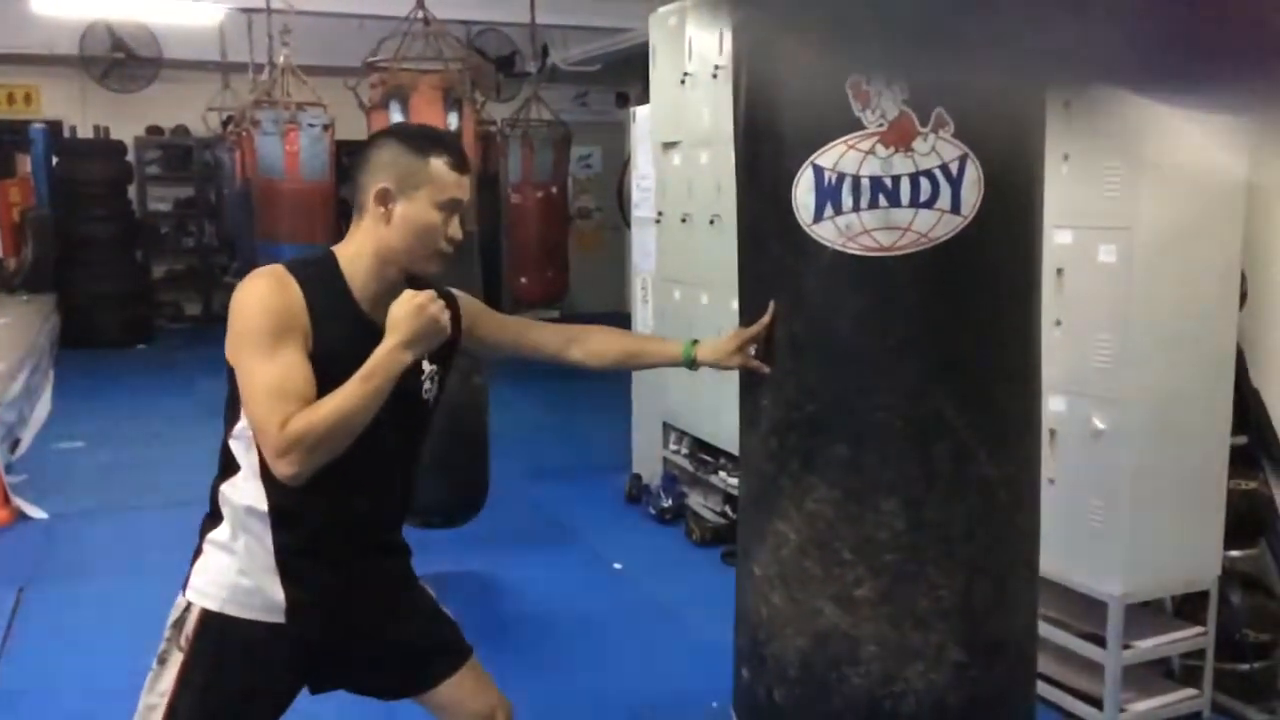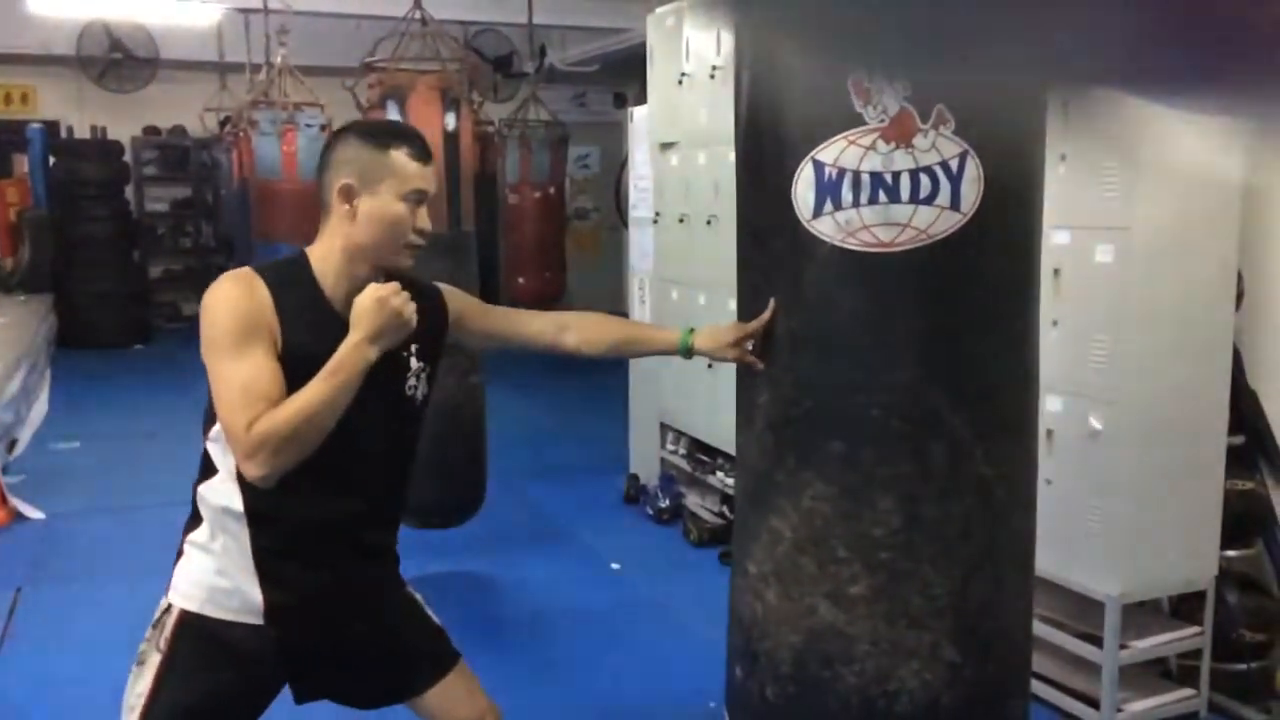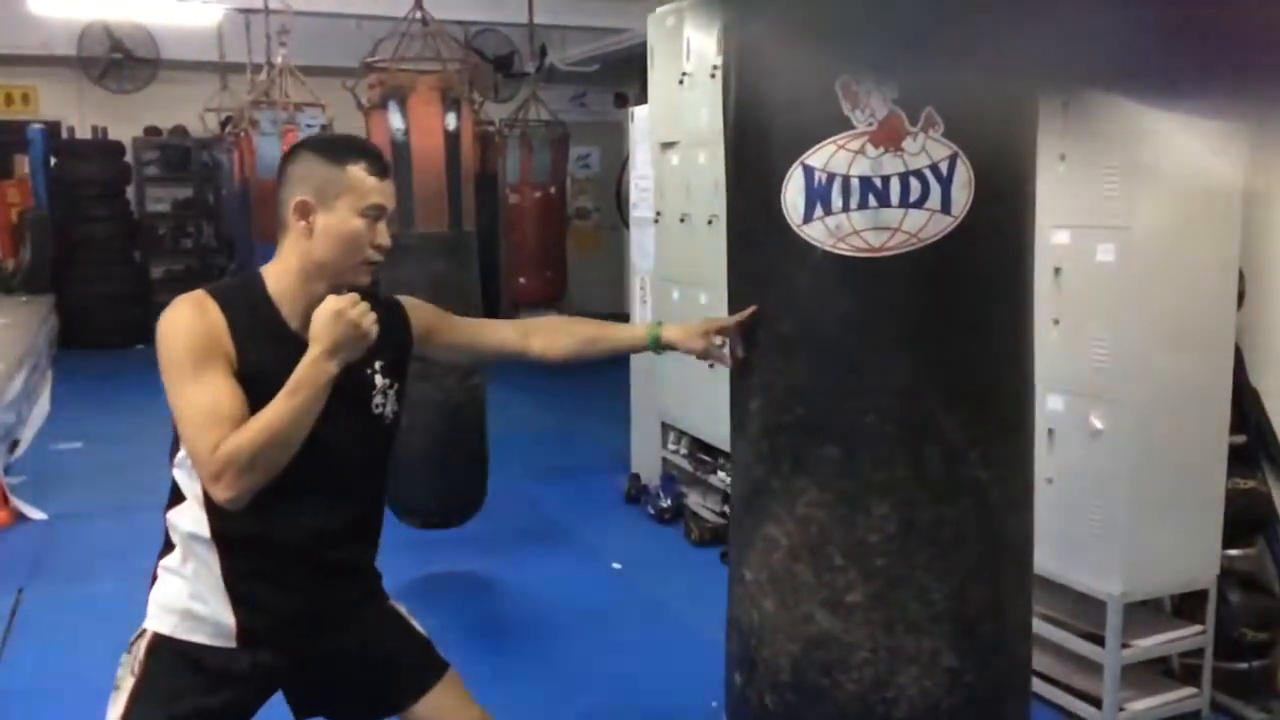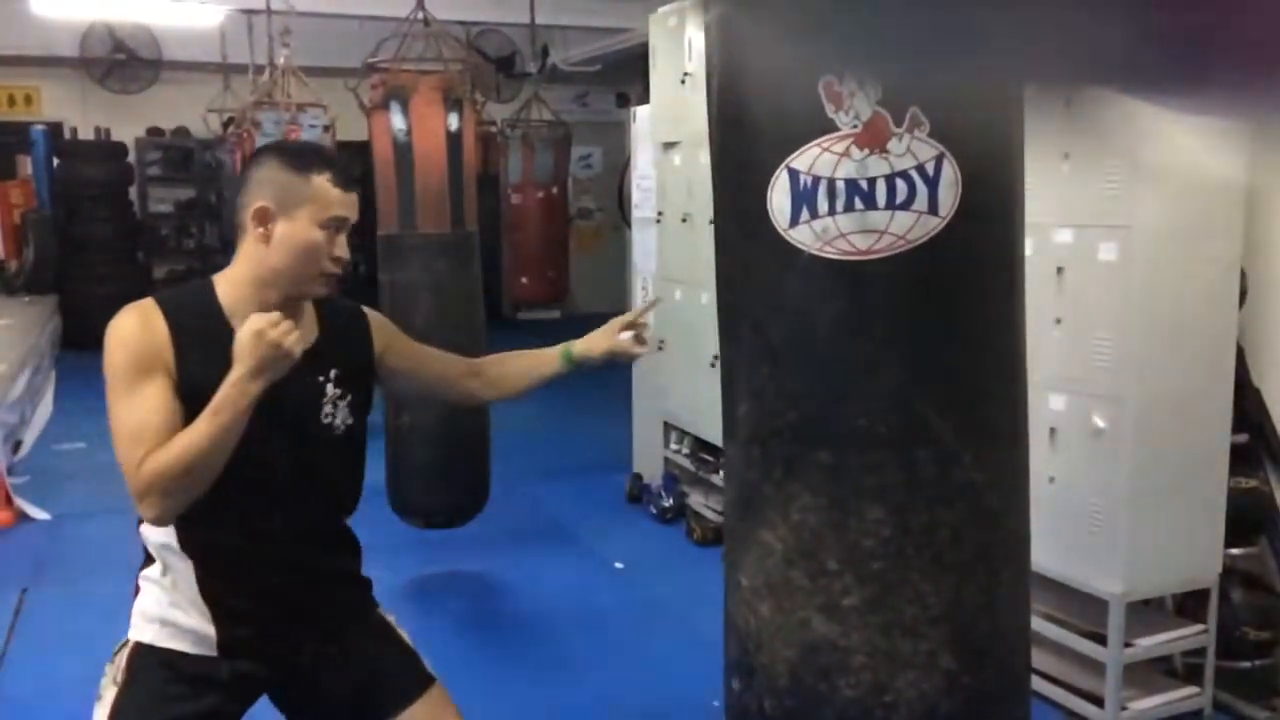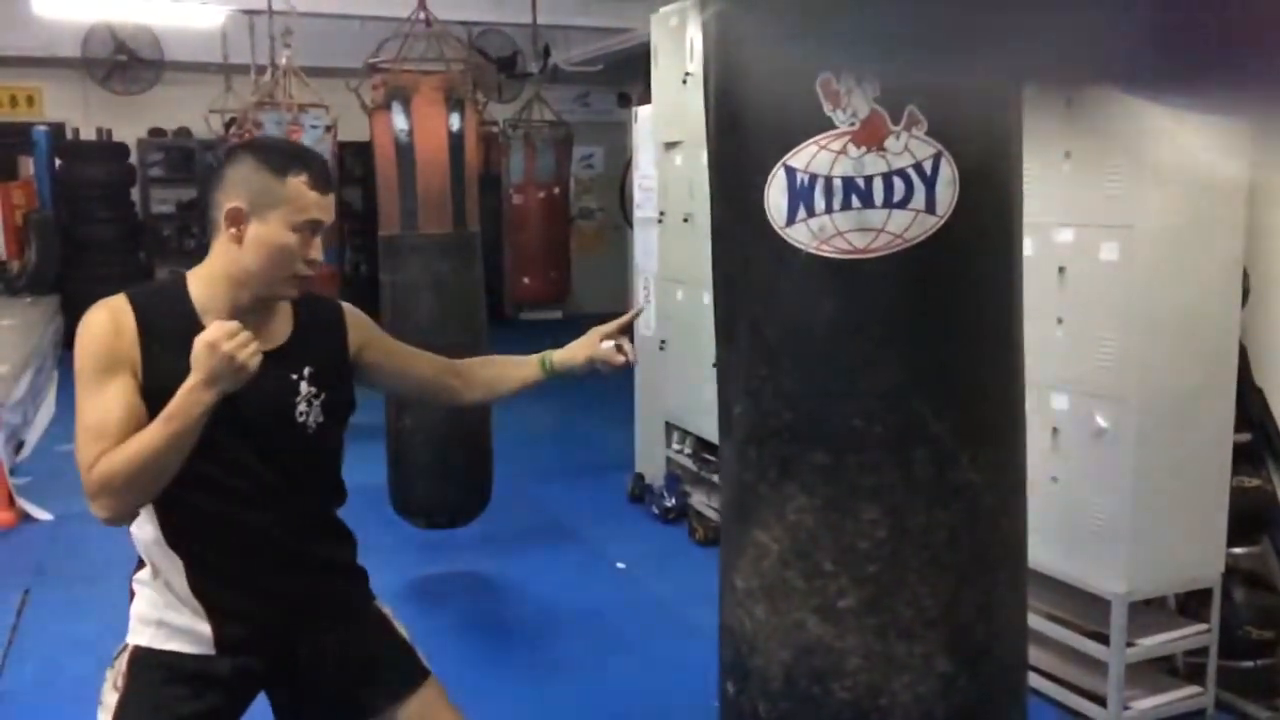
dt=0.4s
person 1, frame 1
left shoulder: (442, 310)
right shoulder: (274, 295)
left elbow: (573, 342)
right elbow: (290, 455)
left wrist: (697, 352)
right wrist: (399, 349)
left hip: (373, 574)
right hip: (254, 590)
person 1, frame 2
left shoulder: (429, 307)
right shoulder: (244, 298)
left elbow: (566, 330)
right elbow: (262, 457)
left wrist: (694, 341)
right wrist: (364, 343)
left hip: (360, 582)
right hip: (235, 594)
person 1, frame 3
left shoulder: (394, 321)
right shoulder: (201, 320)
left elbow: (532, 336)
right elbow: (230, 479)
left wrist: (664, 334)
right wrist: (325, 358)
left hip: (343, 601)
right hip: (212, 618)
person 1, frame 4
left shoulder: (357, 330)
right shoulder: (149, 330)
left elbow: (472, 377)
right elbow: (155, 498)
left wrist: (584, 349)
right wrist: (248, 379)
left hip: (329, 607)
right hip: (192, 626)
person 1, frame 5
left shoulder: (335, 327)
right shoulder: (122, 326)
left elbow: (456, 381)
right elbow: (109, 498)
left wrist: (564, 359)
right wrist: (203, 388)
left hip: (326, 603)
right hip: (189, 625)
